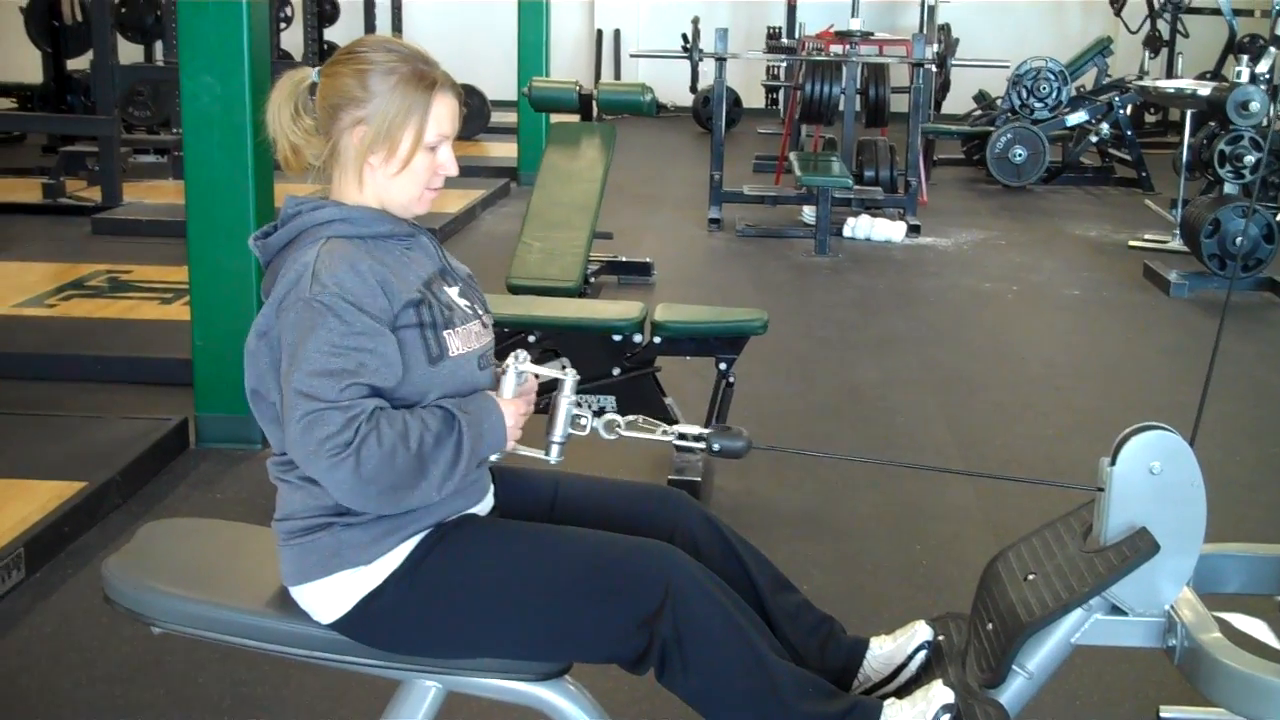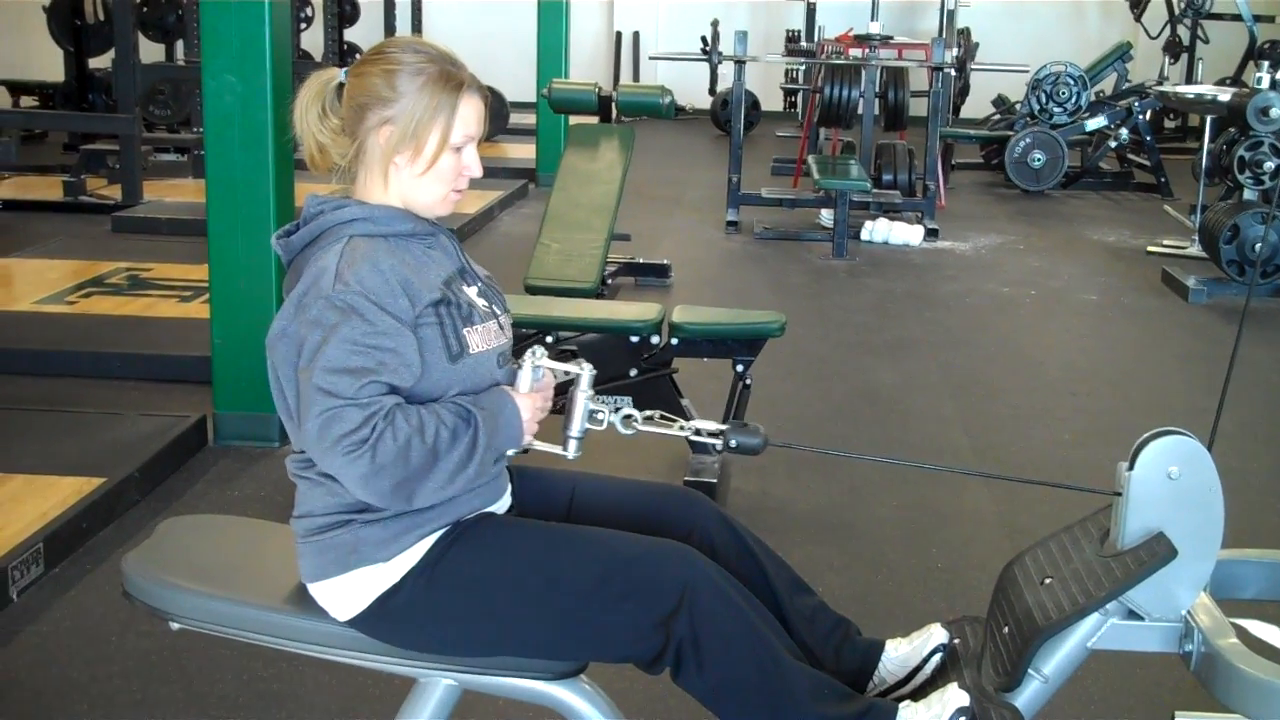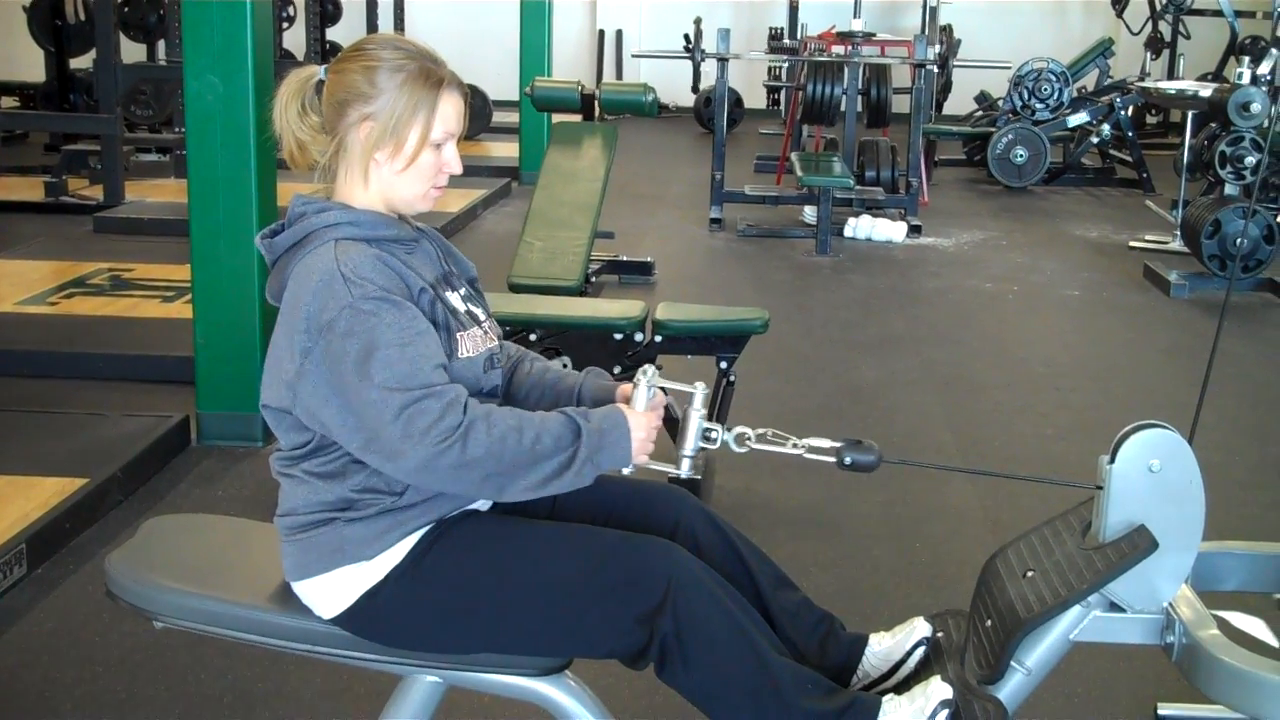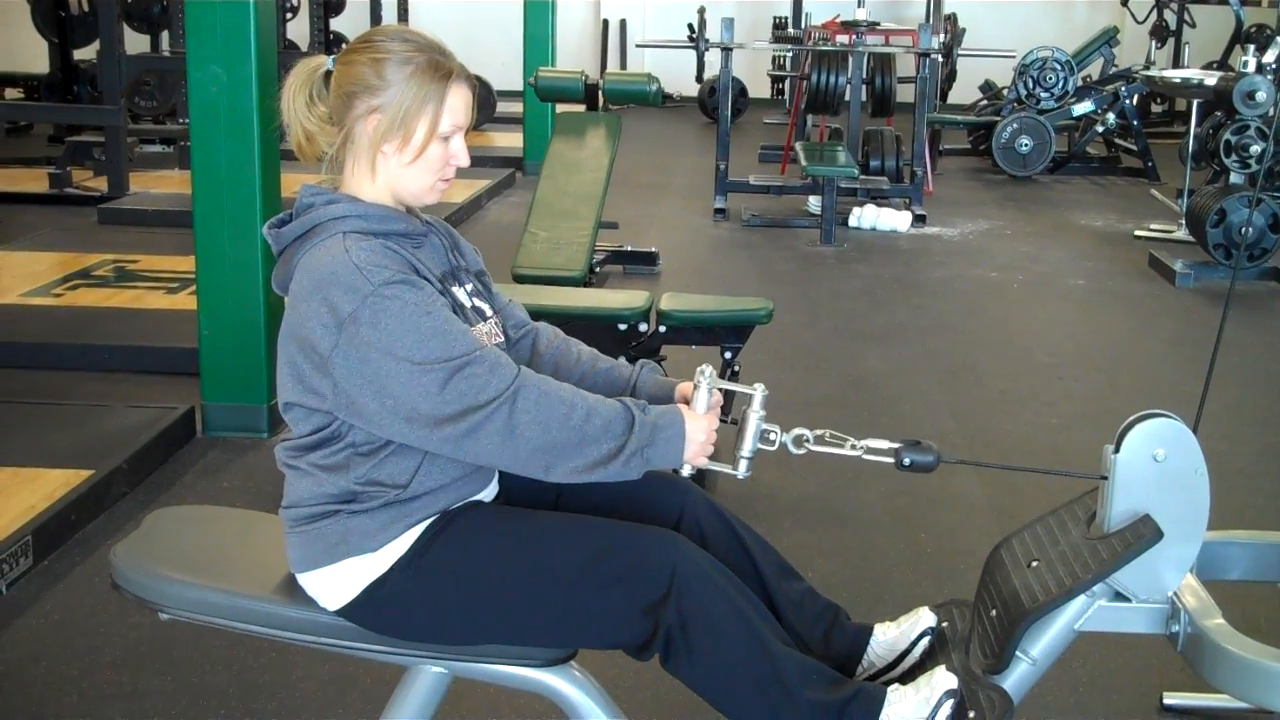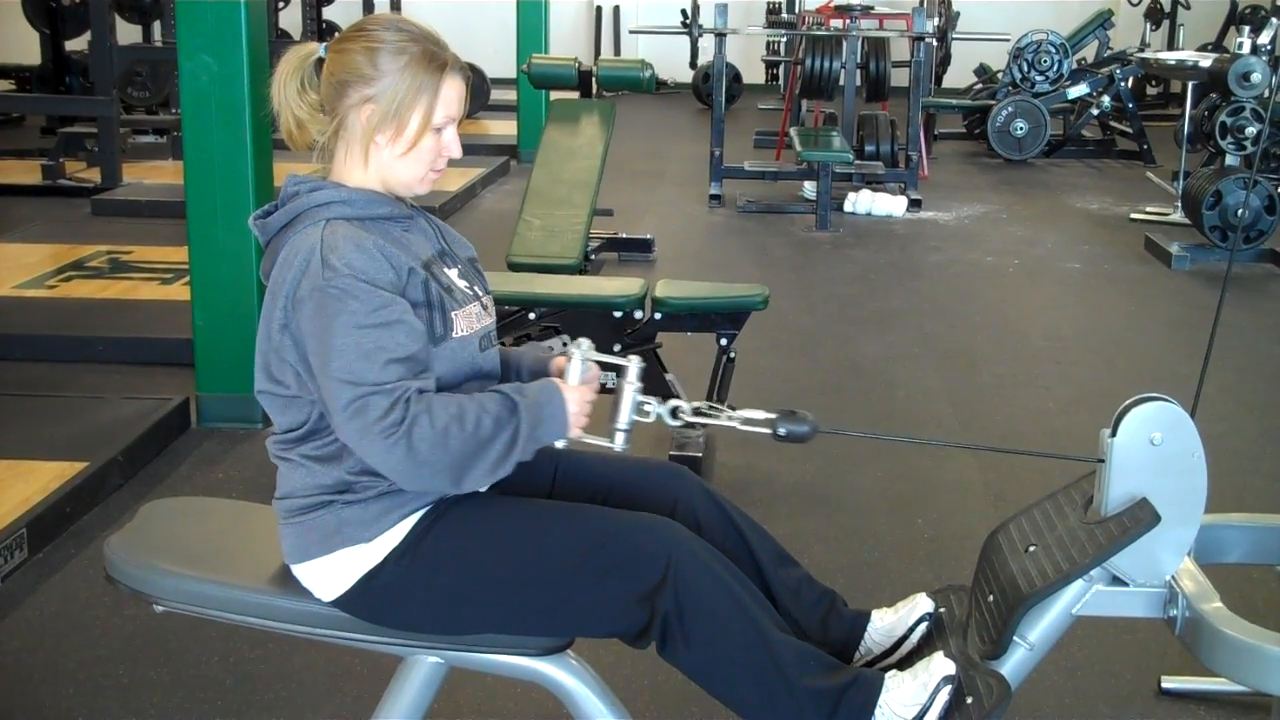
dt=1s
person 1, frame 1
left shoulder: (397, 243)
right shoulder: (331, 280)
right elbow: (345, 453)
left wrist: (501, 390)
right wrist: (488, 423)
left hip: (450, 502)
right hip: (378, 562)
left knee: (668, 515)
right knee: (657, 583)
left ankle: (838, 662)
person 1, frame 2
left shoulder: (415, 242)
right shoulder: (353, 278)
right elbow: (361, 448)
left wrist: (519, 387)
right wrist: (503, 418)
left hip: (468, 501)
right hip: (396, 558)
left knee: (684, 516)
right knee: (672, 585)
person 1, frame 3
left shoulder: (404, 243)
right shoulder: (343, 283)
left elbow: (490, 370)
right elbow: (444, 442)
left wrist: (600, 395)
right wrist: (606, 435)
left hip: (445, 503)
right hip: (381, 558)
left knee: (669, 513)
right knee: (658, 580)
left ankle: (838, 658)
person 1, frame 4
left shoulder: (415, 236)
right shoulder: (353, 276)
left elbow: (523, 345)
right elbow: (503, 407)
left wrist: (655, 391)
right wrist: (662, 433)
left hip: (457, 486)
right hip: (385, 549)
left knee: (673, 505)
right knee: (661, 571)
left ankle: (842, 648)
person 1, frame 5
left shoulder: (399, 225)
right shoulder: (338, 261)
right elbow: (402, 437)
left wrist: (541, 371)
right wrist: (544, 410)
left hip: (453, 479)
right hip: (380, 537)
left knee: (671, 492)
right knee: (658, 558)
left ankle: (842, 637)
